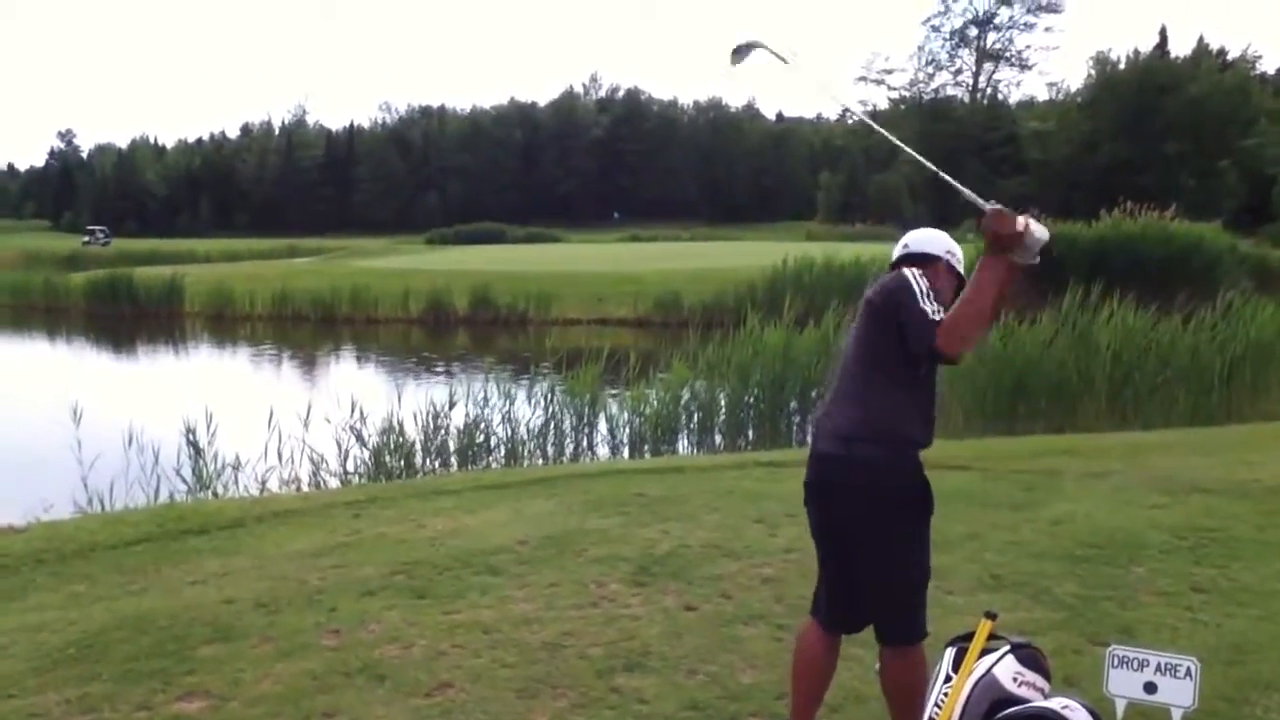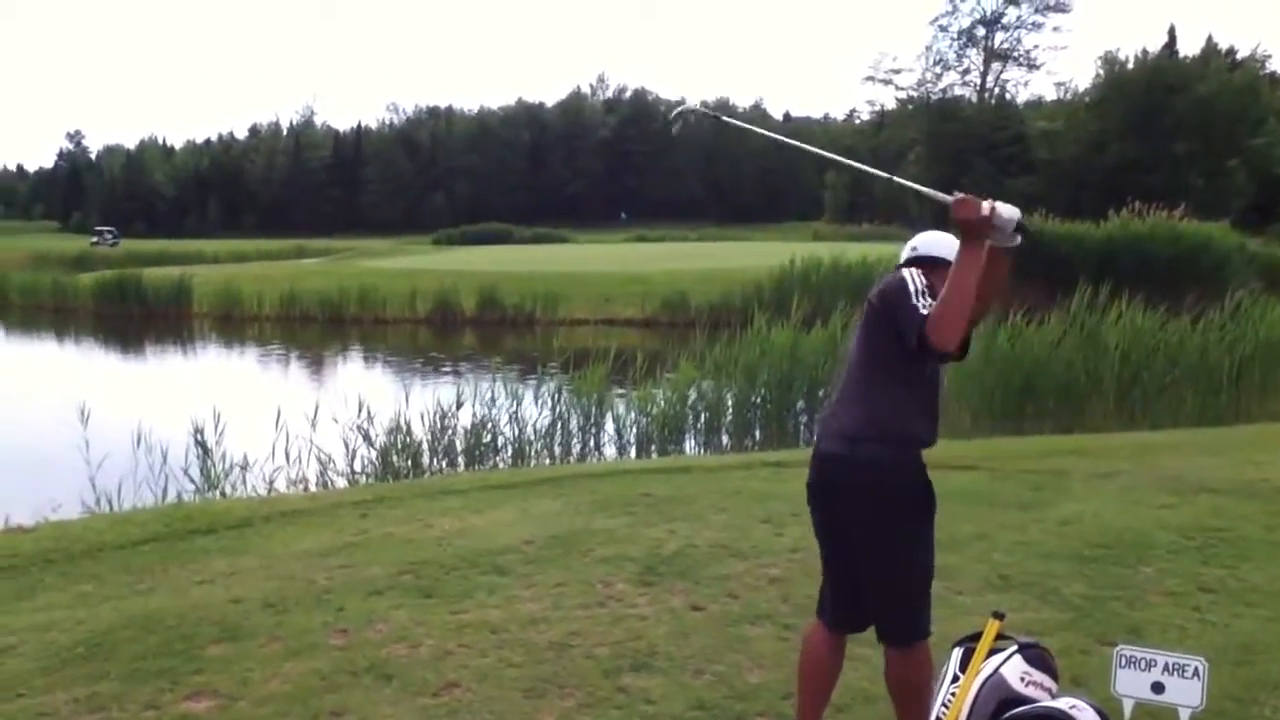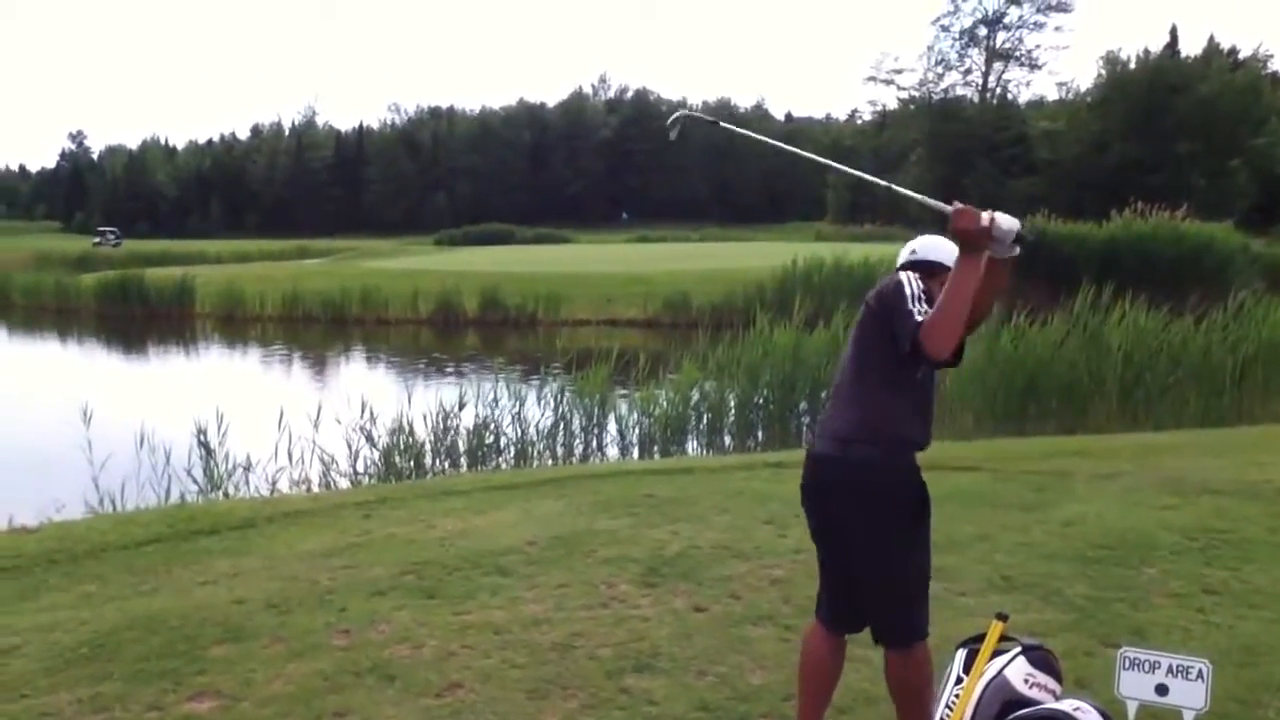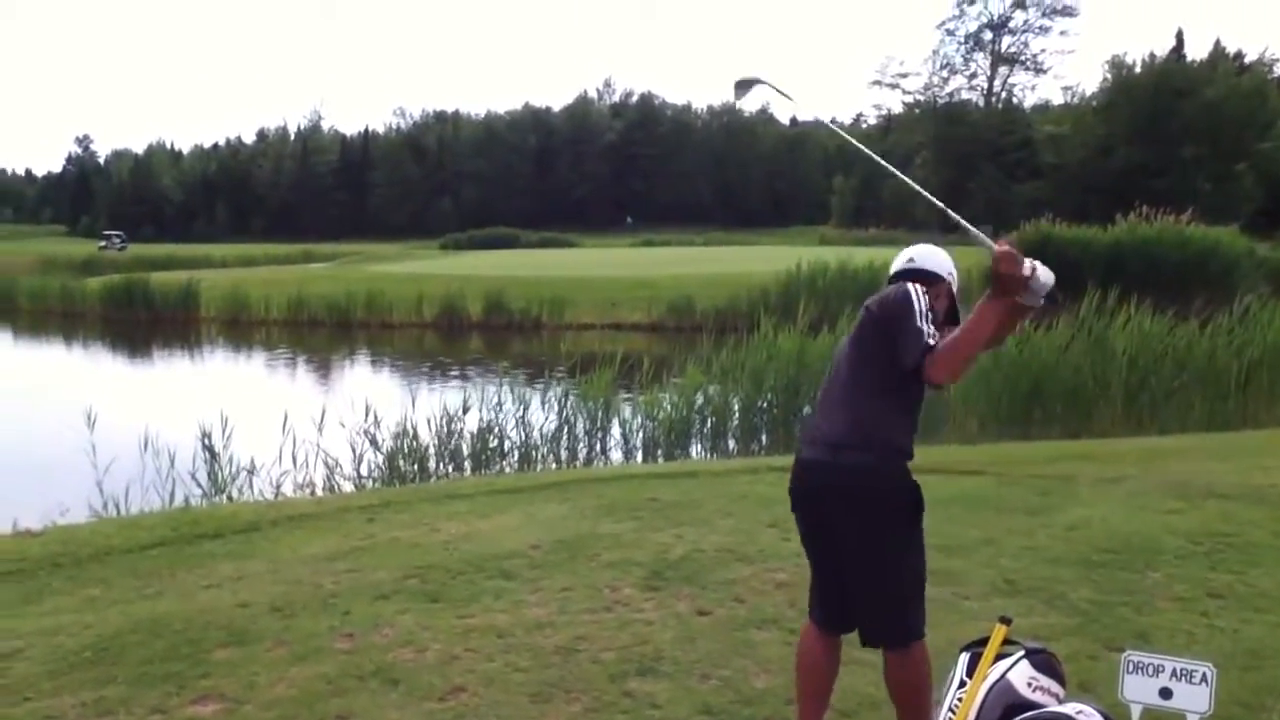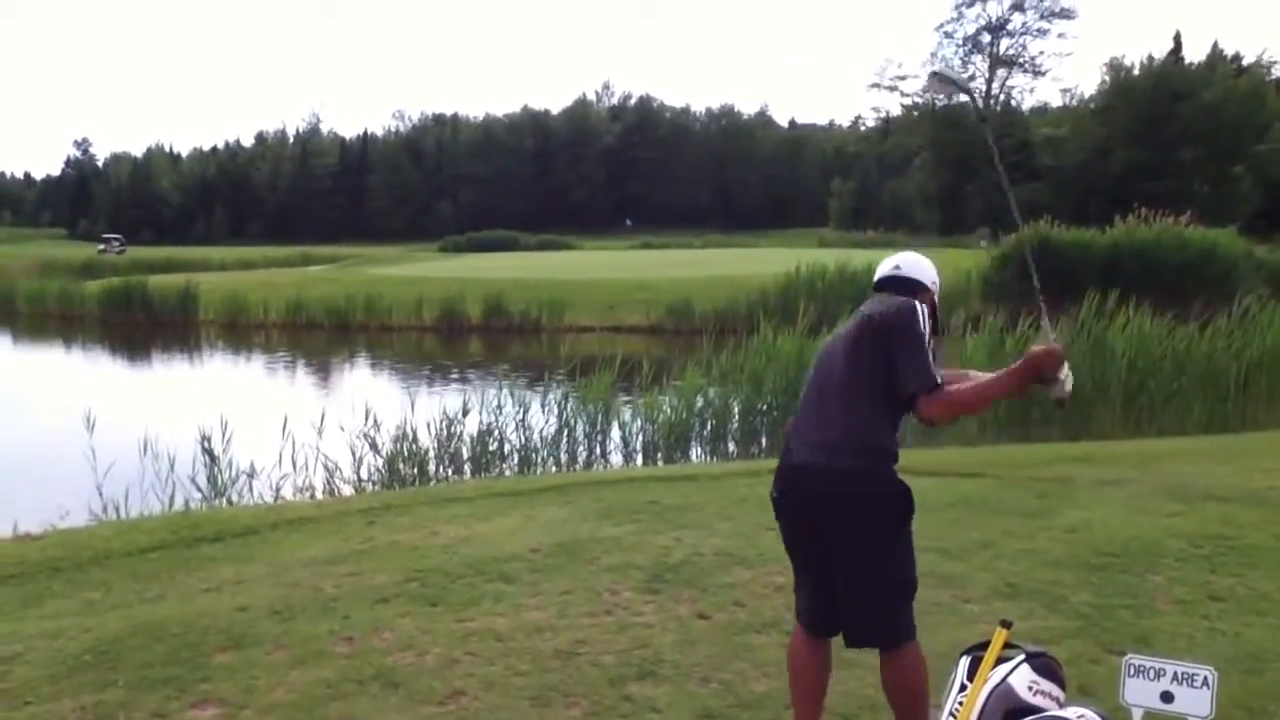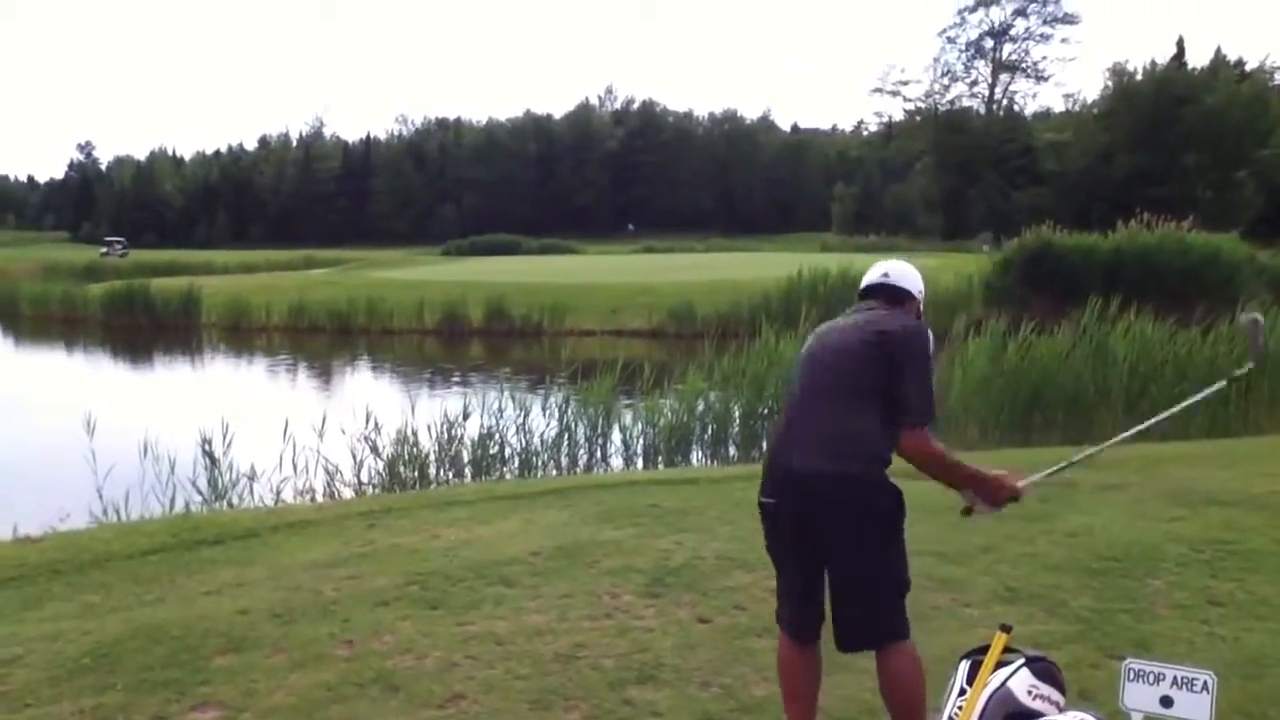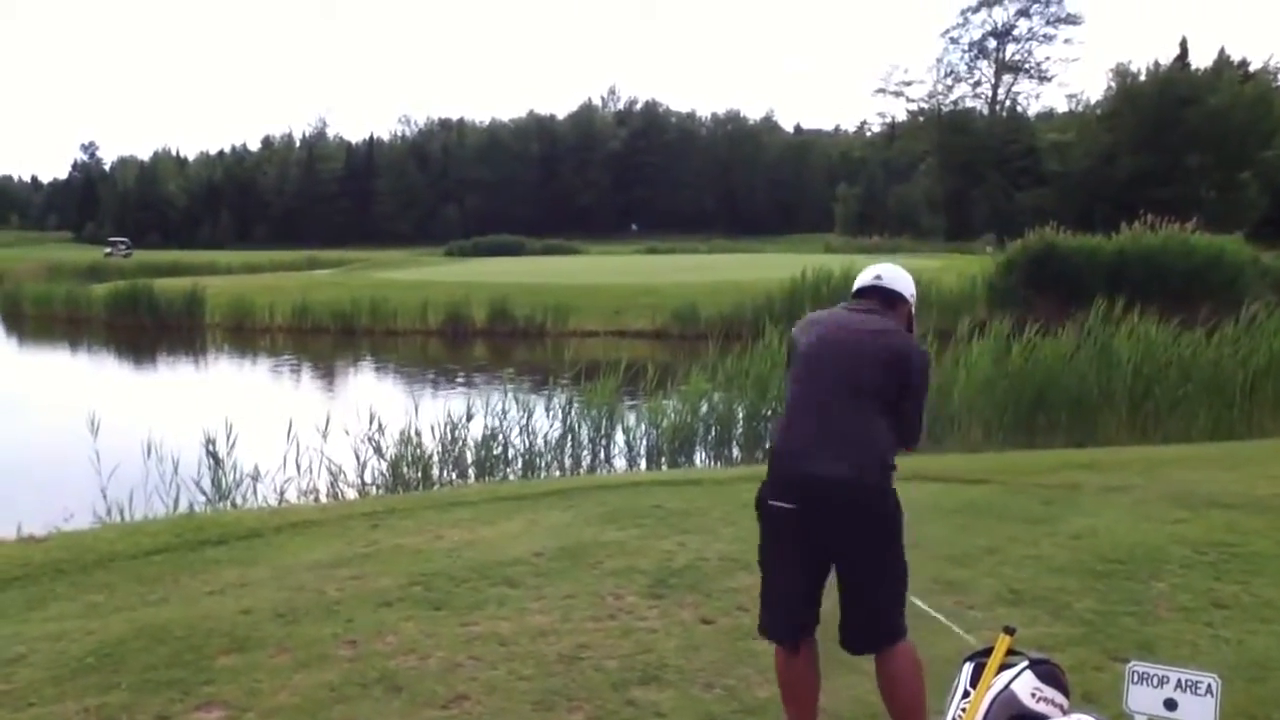
dt=0.1s
person 1, frame 1
left shoulder: (885, 304)
right shoulder: (905, 283)
left elbow: (958, 330)
right elbow: (951, 343)
left wrist: (1005, 256)
right wrist: (997, 255)
left hip: (829, 468)
right hip: (878, 473)
left knee: (829, 612)
right knee: (900, 626)
person 1, frame 2
left shoulder: (899, 303)
right shoulder: (905, 284)
left elbow: (967, 311)
right elbow: (944, 338)
left wrist: (995, 244)
right wrist: (973, 245)
left hip: (834, 467)
right hip: (881, 472)
left knee: (834, 612)
right knee: (904, 625)
person 1, frame 3
left shoulder: (895, 310)
right shoulder: (902, 288)
left elbow: (968, 315)
right elbow: (937, 345)
left wrist: (996, 253)
right wrist: (972, 255)
left hip: (828, 470)
right hip: (874, 474)
left knee: (833, 613)
right knee: (902, 626)
person 1, frame 4
left shoulder: (880, 315)
right shoulder: (909, 299)
left elbow: (947, 359)
right elbow: (940, 372)
left wrist: (1013, 296)
right wrist: (999, 294)
left hip: (814, 476)
right hip: (868, 479)
left knee: (826, 618)
right knee: (901, 629)
person 1, frame 5
left shoulder: (856, 325)
right shoulder: (906, 312)
left elbow: (940, 382)
right elbow: (934, 407)
left wrist: (1018, 375)
right wrist: (1021, 373)
left hip: (796, 481)
right hip: (857, 483)
left knee: (812, 621)
right knee: (893, 631)
person 1, frame 6
left shoulder: (826, 333)
right shoulder: (907, 333)
right elbow: (912, 442)
right wrist: (980, 482)
left hip: (782, 486)
right hip: (854, 491)
left knee: (798, 627)
right knee: (888, 634)
person 1, frame 7
left shoulder: (808, 328)
right shoulder: (908, 351)
right elbow: (896, 441)
left hip: (789, 491)
right hip: (863, 498)
left knee: (793, 630)
right knee: (887, 635)
